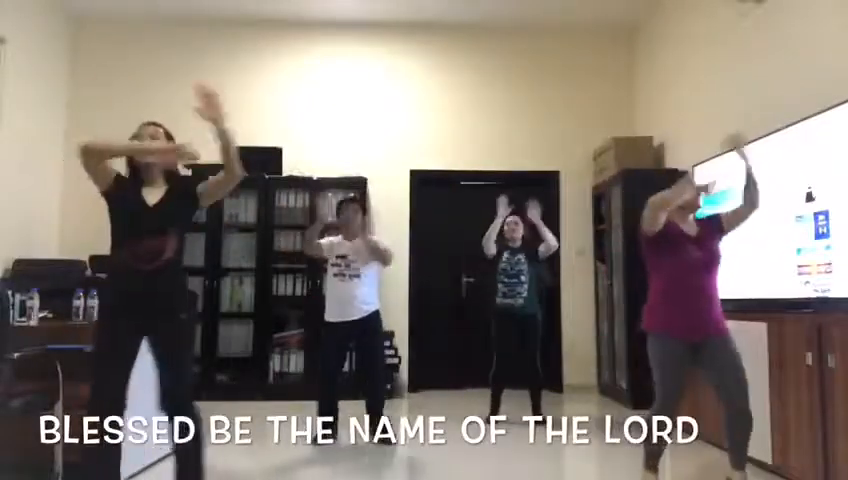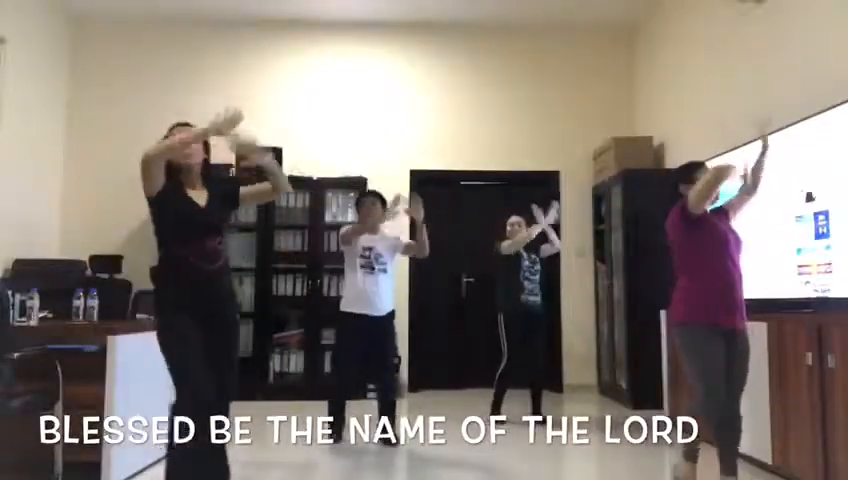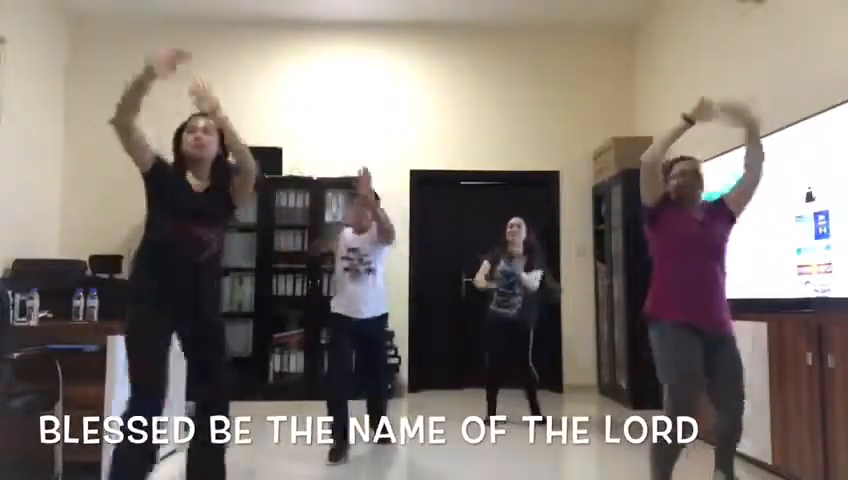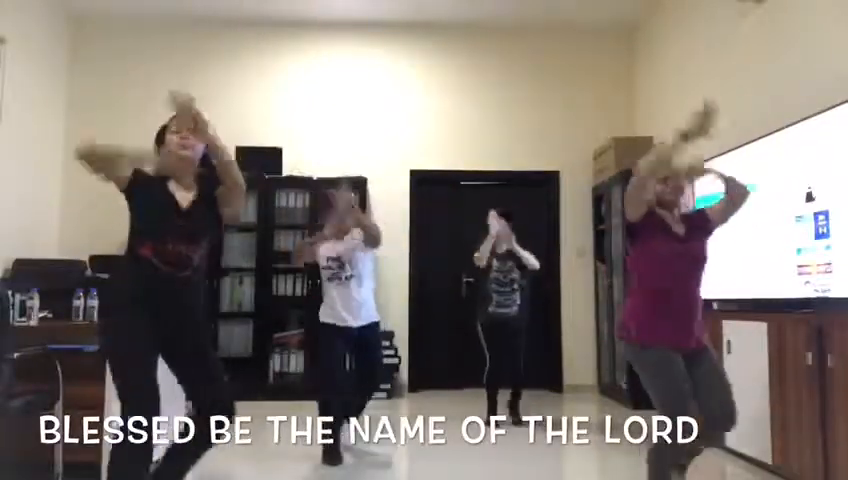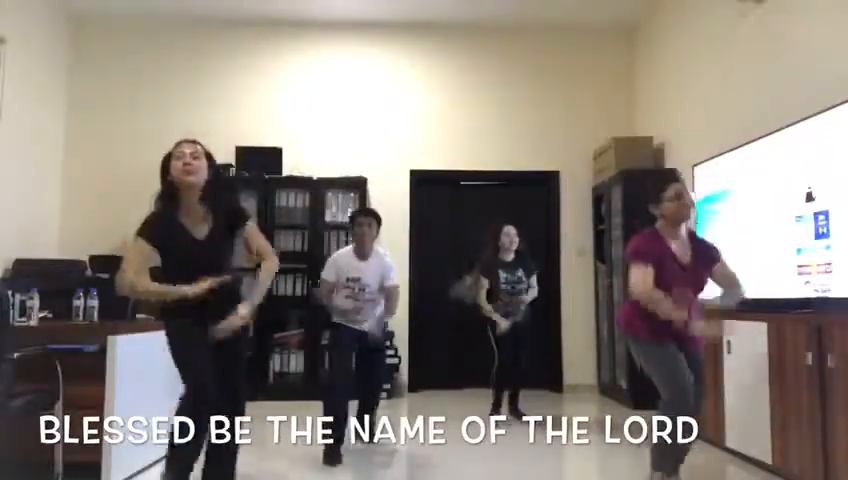
dt=0.5s
person 1, frame 1
left shoulder: (187, 192)
right shoulder: (118, 188)
left elbow: (234, 175)
right elbow: (87, 151)
left wrist: (218, 124)
right wrist: (152, 152)
left hip: (169, 308)
right hip: (119, 307)
left knee: (178, 404)
right knee: (104, 407)
person 1, frame 2
left shoulder: (222, 191)
right shoulder: (162, 190)
left elbow: (280, 189)
right elbow: (152, 156)
left wrist: (267, 162)
right wrist: (213, 127)
left hip: (219, 306)
right hip: (176, 308)
left knee: (218, 398)
right knee: (194, 394)
person 1, frame 3
left shoulder: (228, 190)
right shoulder: (162, 175)
left elbow: (248, 168)
right elbow: (123, 119)
left wrist: (219, 112)
right wrist: (149, 75)
left hip: (200, 302)
right hip: (151, 298)
left knee: (213, 403)
right knee: (146, 401)
person 1, frame 4
left shoulder: (215, 199)
right shoulder: (143, 186)
left elbow: (237, 185)
right elbow: (88, 153)
left wrist: (205, 131)
right wrist: (148, 158)
left hip: (186, 318)
right hip: (133, 315)
left knee: (218, 409)
right knee: (141, 418)
person 1, frame 5
left shoulder: (230, 210)
right shoulder: (159, 222)
left elbow: (269, 259)
right elbow: (127, 283)
left wrist: (248, 306)
right wrist: (185, 291)
left hip: (227, 317)
right hip: (184, 315)
left knee: (231, 402)
right knee: (202, 390)
person 2, frame 1
left shoulder: (711, 227)
right shoulder: (657, 231)
left elbow: (751, 204)
right elbow: (654, 207)
left wrist: (745, 162)
right wrist: (692, 189)
left hip: (711, 330)
right hip: (667, 332)
left knee: (739, 404)
right knee: (667, 404)
person 2, frame 2
left shoulder: (718, 217)
right shoulder: (684, 214)
left elbow: (748, 193)
right elbow: (718, 174)
left wrist: (762, 156)
right wrist: (725, 167)
left hip: (732, 322)
right hip: (696, 322)
left knee: (730, 406)
right knee: (710, 399)
person 2, frame 3
left shoulder: (719, 212)
right shoulder: (660, 213)
left elbow: (754, 168)
right elbow: (649, 161)
left wrist: (751, 127)
right wrist: (689, 120)
left hip: (716, 326)
right hip: (672, 325)
left knee: (732, 409)
right knee: (680, 410)
person 2, frame 4
left shoulder: (697, 223)
right shoulder: (641, 223)
left elbow: (739, 196)
right elbow: (643, 172)
left wrist: (713, 173)
right wrist: (685, 135)
left hip: (691, 339)
right hip: (649, 338)
left knee: (723, 417)
right knee: (676, 422)
person 2, frame 5
left shoulder: (702, 248)
right shoulder: (645, 245)
left elbow: (734, 288)
right elbow: (641, 290)
right wrist: (689, 323)
left hip: (684, 335)
right hip: (647, 334)
left knee: (690, 408)
right knee: (680, 393)
person 3, frame 1
left shoulder: (369, 245)
right shoulder: (330, 243)
left elbow: (386, 259)
right elbow: (309, 247)
left wrist: (363, 235)
right wrist: (316, 225)
left hip: (366, 317)
right hip: (334, 319)
left knee: (374, 374)
right knee: (328, 375)
left ankle: (378, 426)
right ankle: (329, 427)
person 3, frame 2
left shoulder: (391, 241)
right shoulder: (351, 235)
left elbow: (422, 251)
right elbow: (347, 236)
left wrist: (419, 222)
right wrist: (384, 216)
left hip: (383, 315)
right hip: (352, 314)
left knee: (385, 375)
right knee: (343, 372)
left ankle: (387, 428)
right ankle: (335, 425)
person 3, frame 3
left shoulder: (379, 235)
right shoulder: (341, 235)
left elbow: (389, 231)
left wrist: (370, 195)
right wrist: (346, 223)
left hip: (375, 317)
right hip: (343, 316)
left knee: (377, 376)
right knee: (338, 378)
left ankle: (377, 426)
right ankle: (340, 439)
person 3, frame 4
left shoulder: (362, 238)
right shoulder: (321, 244)
left elbow: (376, 236)
right elbow: (299, 257)
left wrist: (351, 209)
right wrist: (320, 237)
left hip: (366, 323)
right hip: (332, 324)
left knee: (370, 379)
right knee: (331, 383)
left ankle: (345, 415)
right ankle: (332, 442)
person 3, frame 5
left shoulder: (384, 261)
right shoulder: (338, 258)
left elbow: (391, 300)
right elbow: (323, 294)
left wrist: (379, 322)
right wrist: (342, 311)
left hip: (372, 330)
right hip: (343, 326)
left knee: (373, 380)
right knee: (338, 380)
left ankle: (365, 423)
right ankle: (334, 443)
person 4, frame 1
left shoulder: (533, 252)
right shoulder: (497, 249)
left elbow: (553, 245)
right elbow: (486, 244)
left wrist: (536, 220)
right wrist: (499, 216)
left hip: (529, 315)
right hip: (503, 314)
left knee: (532, 362)
right knee: (501, 361)
left ankle: (537, 411)
right ankle: (494, 410)
person 4, frame 2
left shoulder: (532, 249)
right shoulder: (504, 248)
left elbow: (556, 246)
right elbow: (524, 238)
left wrist: (544, 222)
right wrist: (545, 221)
left hip: (535, 313)
right hip: (512, 312)
left knee: (538, 362)
right knee: (511, 360)
left ankle: (536, 411)
right ankle: (495, 410)
person 4, frame 3
left shoulder: (534, 256)
right shoulder: (495, 255)
left elbow: (534, 285)
right elbow: (478, 279)
left wrist: (520, 272)
right wrist: (488, 284)
left hip: (522, 320)
right hip: (496, 319)
left knee: (525, 363)
right knee: (494, 363)
left ankle: (535, 410)
right ankle: (491, 412)
person 4, frame 4
left shoulder: (518, 255)
right shoulder: (487, 253)
left elbow: (536, 265)
right elbow: (479, 260)
left wrist: (515, 247)
right wrist: (492, 234)
left hip: (515, 319)
right hip: (490, 319)
left knee: (516, 362)
right knee: (494, 361)
left ankle: (514, 407)
right ankle: (491, 412)
person 4, frame 5
left shoulder: (525, 262)
right shoulder: (489, 264)
left elbow: (534, 288)
right elbow: (481, 298)
left wrist: (525, 298)
right wrist: (497, 318)
left hip: (521, 321)
right hip: (498, 322)
left knee: (519, 361)
right knee: (503, 359)
left ankle: (513, 405)
right ankle: (496, 407)
